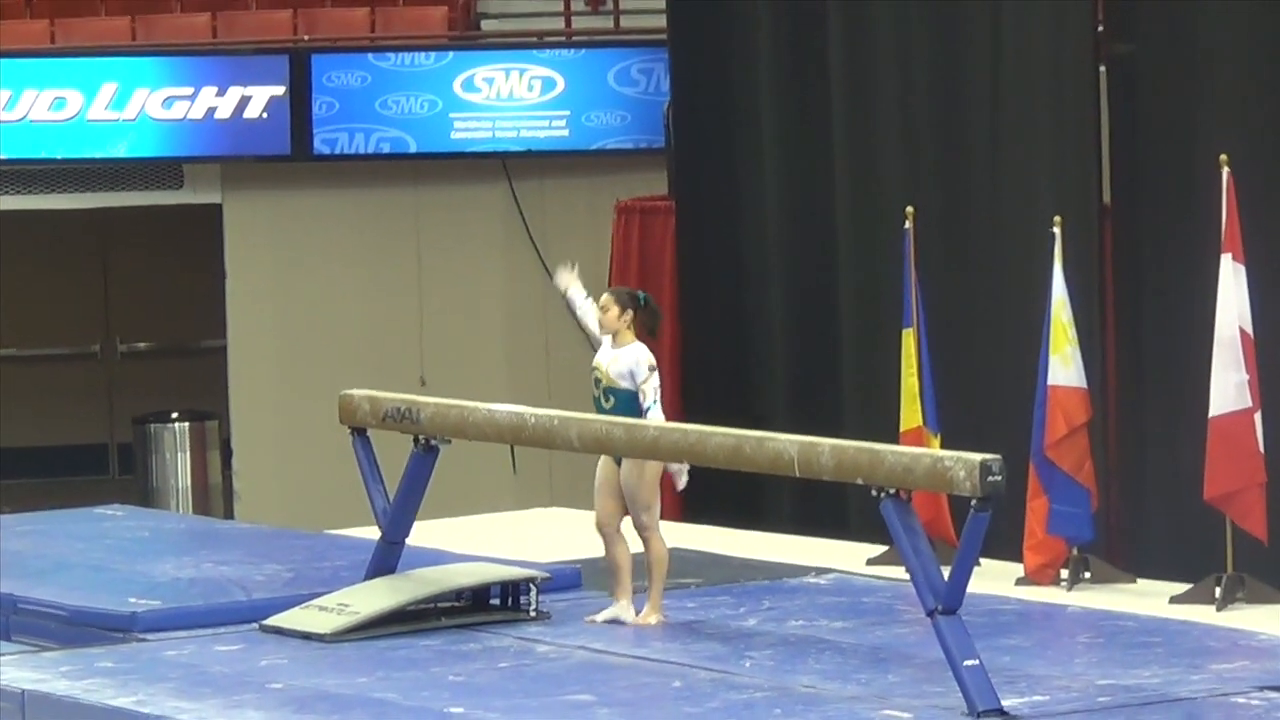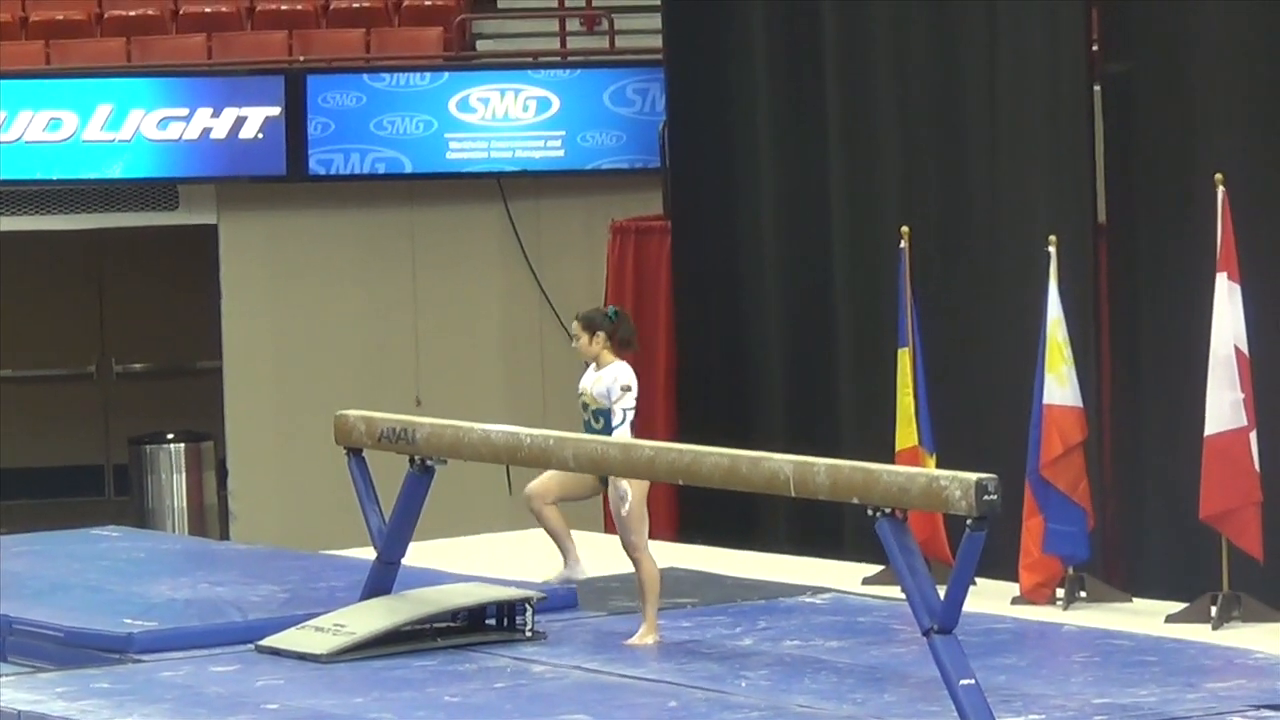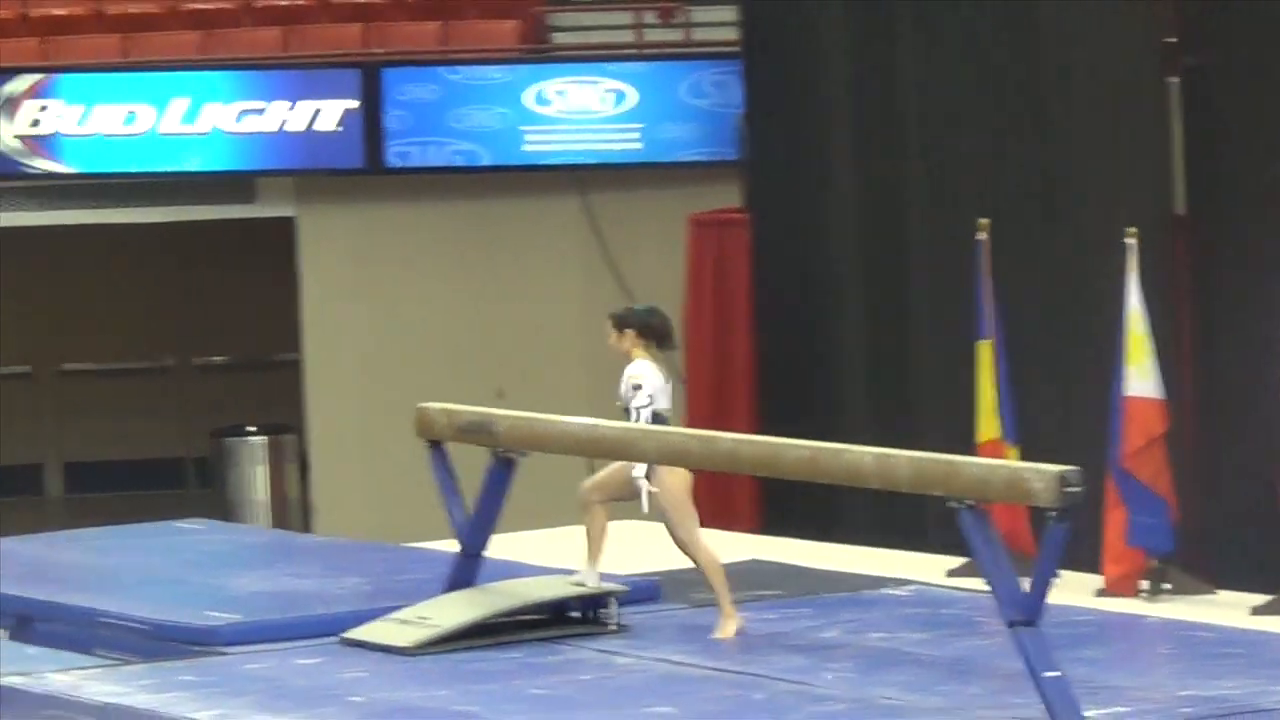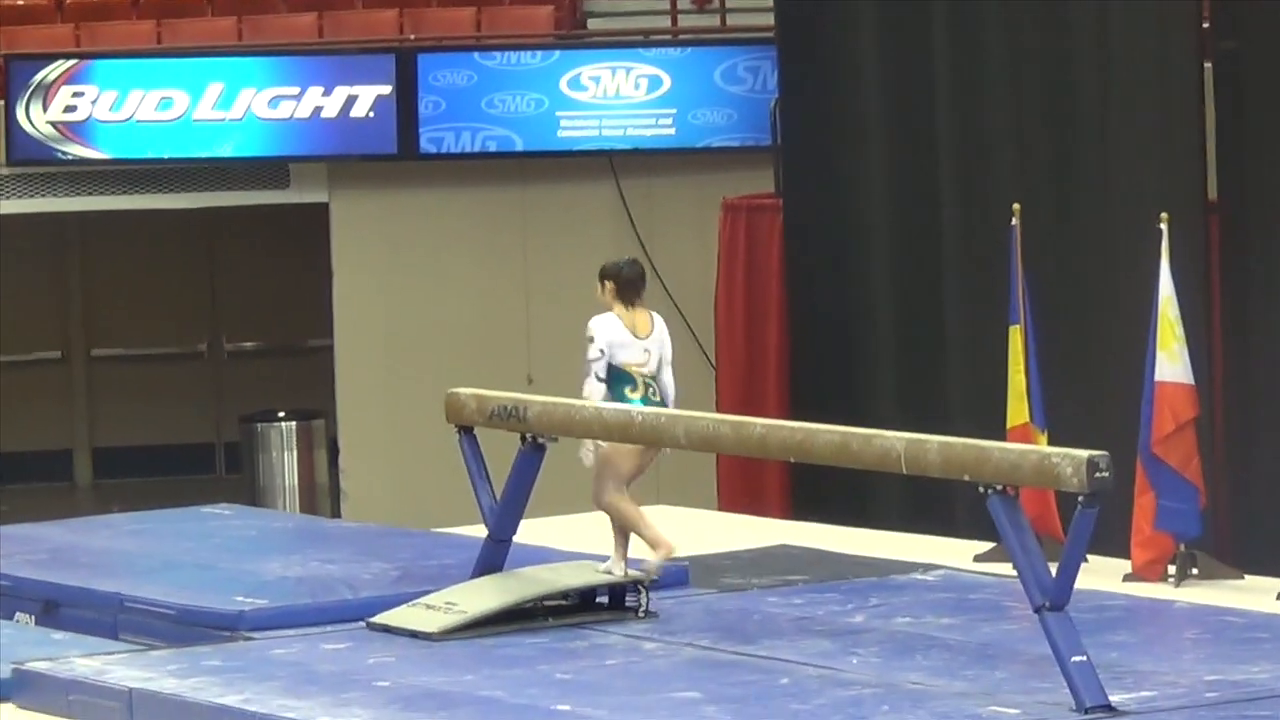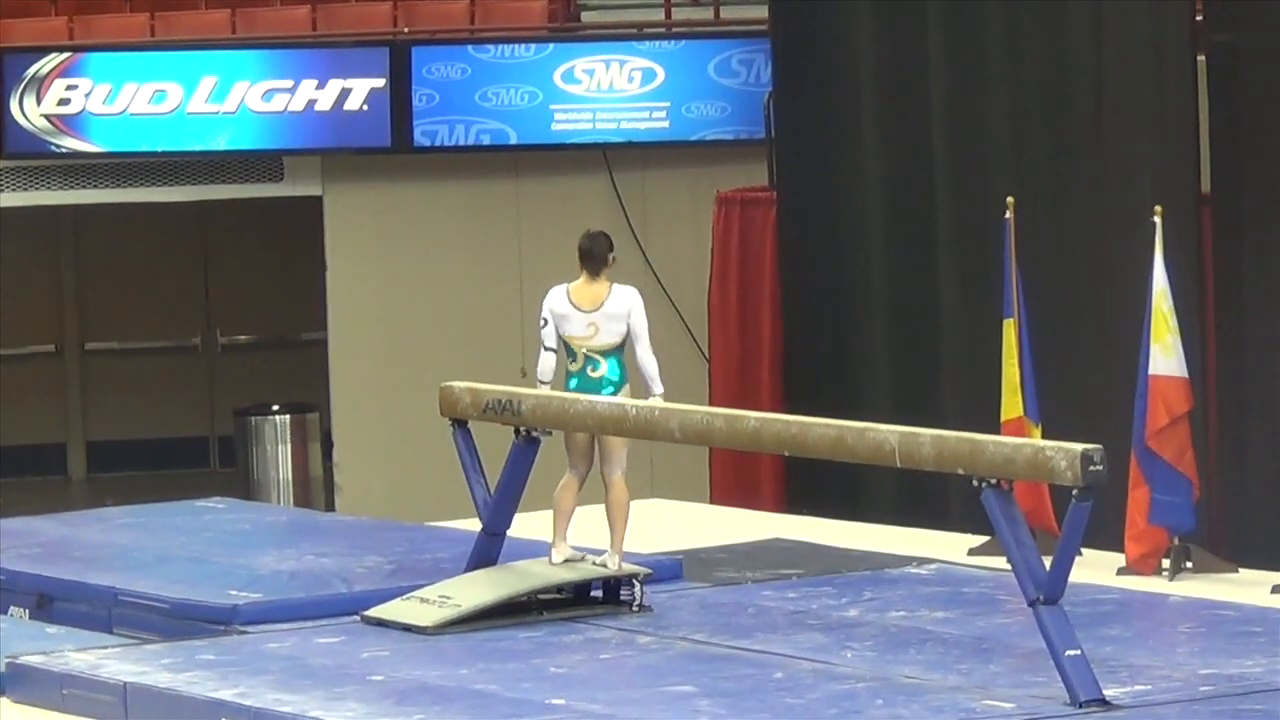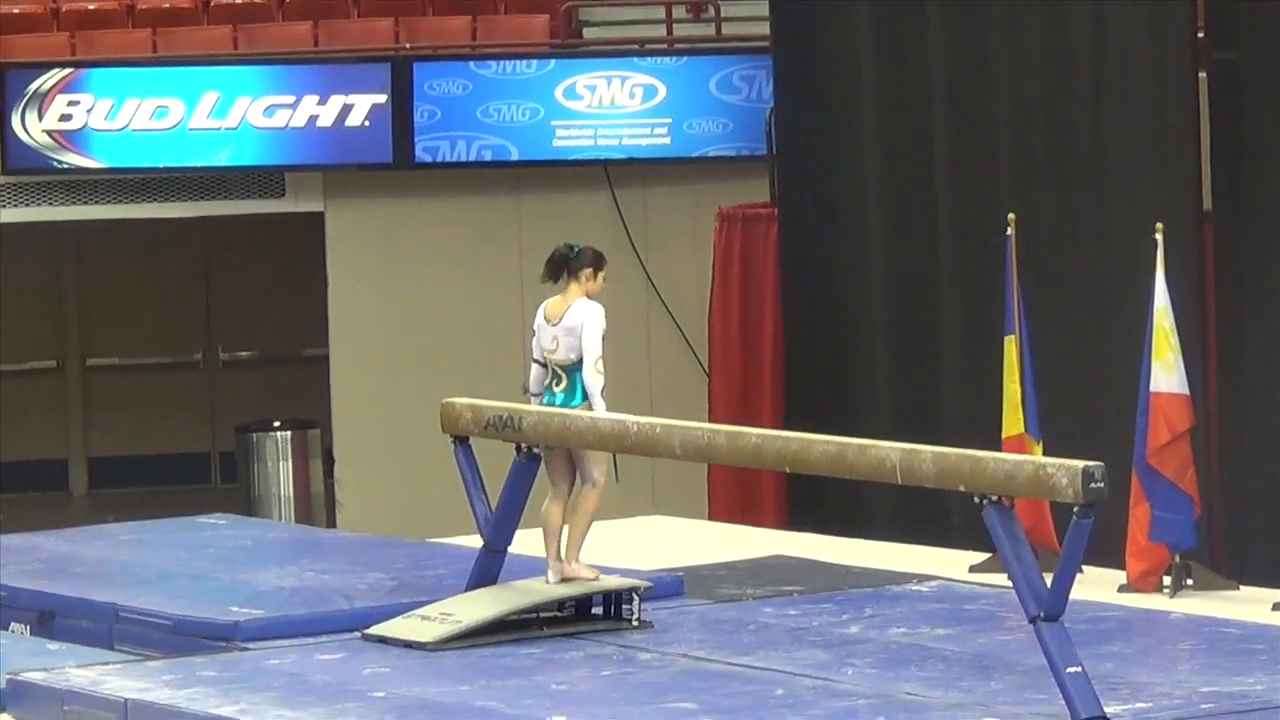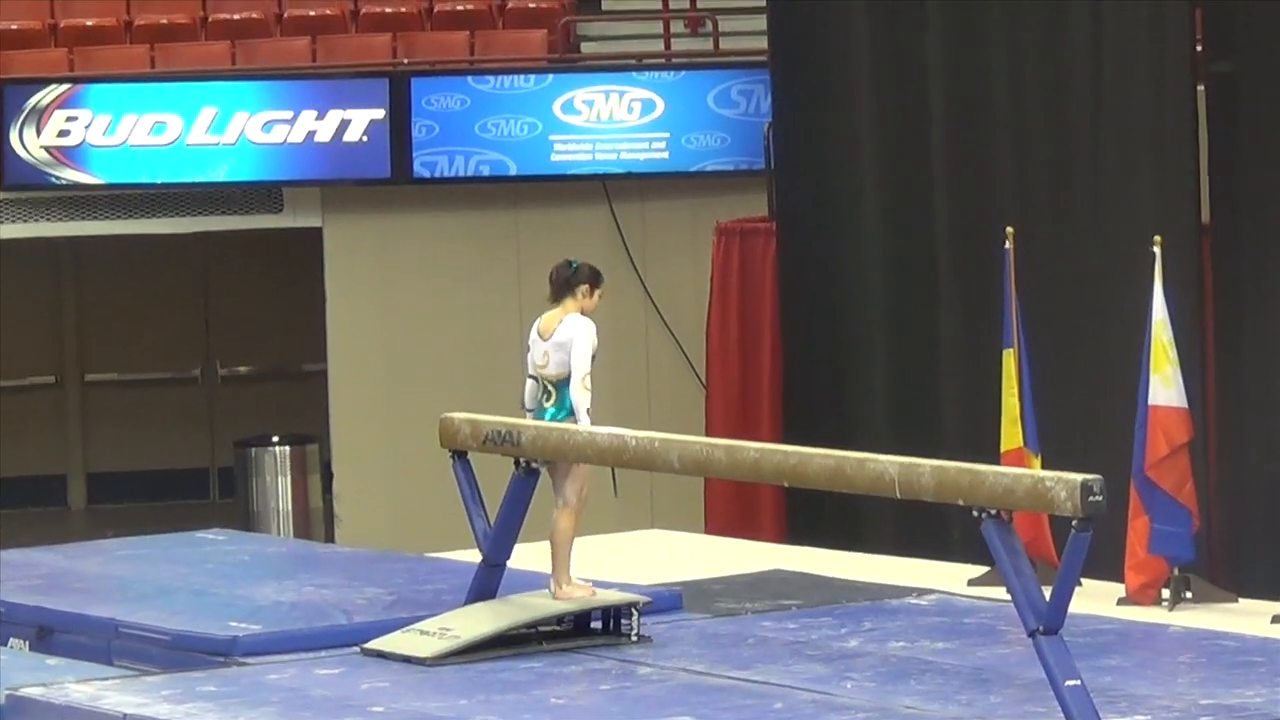
dt=0.3s
person 1, frame 1
left shoulder: (640, 356)
right shoulder: (606, 344)
left elbow: (652, 409)
right elbow: (588, 316)
right wrist: (570, 289)
left knee: (647, 528)
right knee: (605, 524)
left ankle: (654, 607)
right ankle: (622, 603)
person 1, frame 2
left shoulder: (621, 375)
right shoulder: (592, 371)
left elbow: (622, 428)
left wrist: (622, 476)
right wrist: (607, 471)
left knee: (635, 547)
right knee: (537, 493)
left ankle: (650, 626)
right ankle: (572, 563)
person 1, frame 3
left shoulder: (637, 372)
right shoulder: (647, 367)
left elbow: (641, 426)
left wrist: (639, 476)
left hip: (664, 462)
left knee: (690, 542)
right knee: (591, 492)
left ankle: (729, 614)
right ankle: (592, 571)
person 1, frame 4
left shoulder: (601, 325)
right shoulder: (657, 323)
left elbow: (595, 381)
right elbow: (666, 376)
left knee: (607, 494)
right knee: (618, 487)
left ankle: (659, 543)
right ankle: (619, 559)
person 1, frame 5
left shoulder: (556, 297)
right shoulder: (627, 296)
left elbow: (548, 352)
right elbow: (643, 348)
right wrist: (656, 392)
left hip: (577, 390)
right hip: (614, 389)
left knee: (576, 472)
right knee: (615, 474)
left ankle: (559, 545)
right ankle: (615, 553)
person 1, frame 6
left shoulder: (544, 309)
right shoulder: (591, 310)
left elbow: (537, 366)
right elbow: (592, 366)
left wrist: (536, 408)
right wrist: (600, 411)
left hip: (551, 404)
right hip: (577, 405)
left knee: (559, 490)
right knee: (593, 482)
left ankle: (554, 565)
right ankle: (571, 562)
person 1, frame 7
left shoulder: (539, 325)
right shoulder: (581, 326)
right elbow: (580, 383)
left wrist: (532, 422)
right wrist: (586, 428)
left hip: (544, 418)
right hip: (566, 419)
left knee: (566, 501)
right knee: (569, 503)
left ankle: (560, 576)
right ankle: (563, 583)
